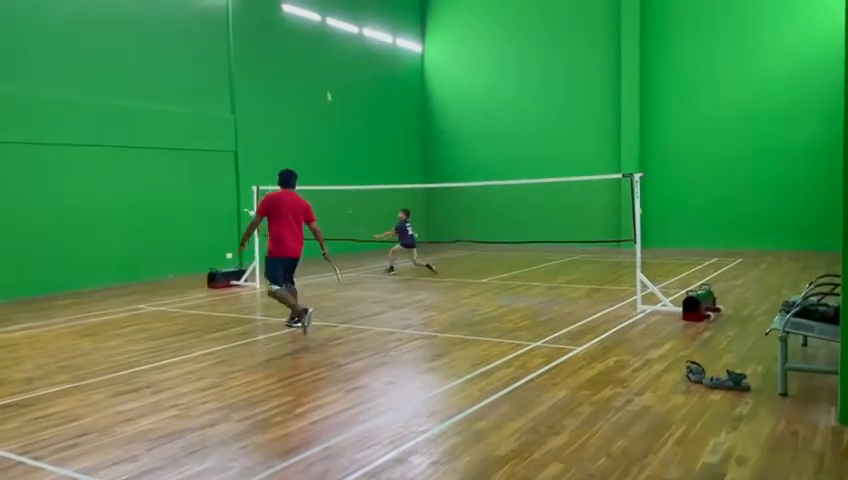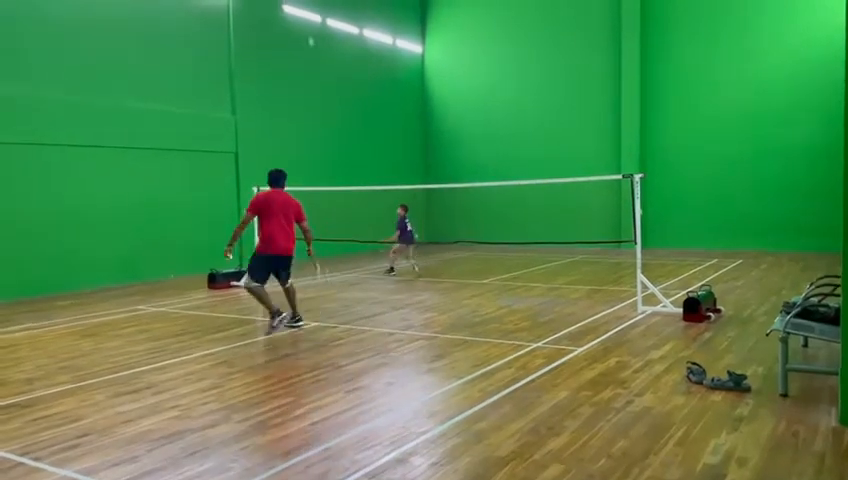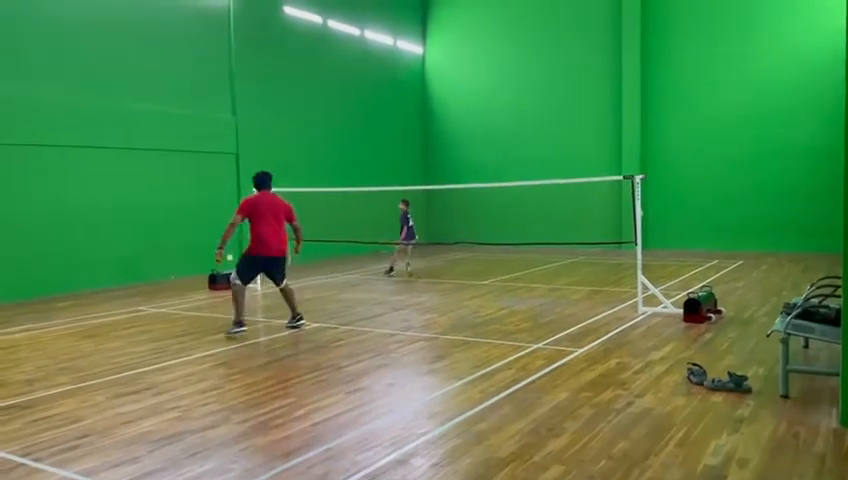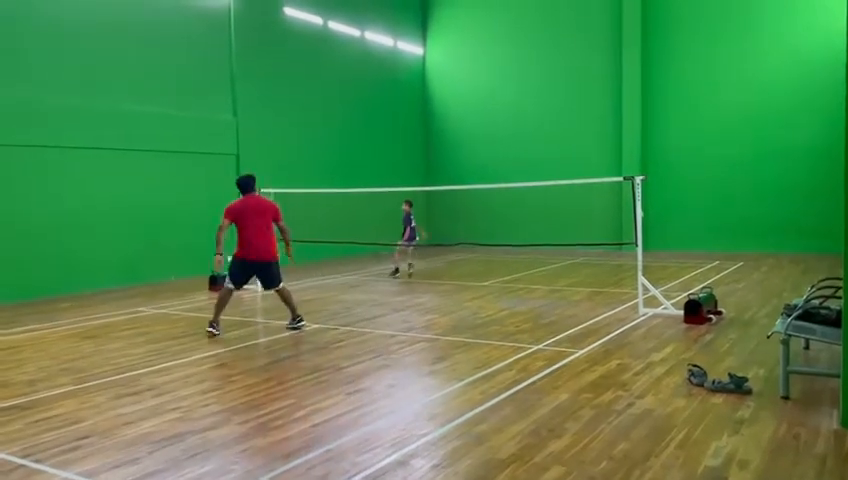
dt=0.1s
person 1, frame 1
left shoulder: (270, 199)
right shoulder: (303, 203)
left elbow: (254, 224)
right elbow: (316, 229)
left wrist: (242, 243)
right wrist: (324, 248)
left hip: (278, 251)
right hip: (296, 251)
left knee: (274, 289)
right knee: (287, 283)
left ankle: (302, 311)
right ankle: (296, 316)
person 1, frame 2
left shoulder: (260, 198)
right shoulder: (294, 203)
left elbow: (244, 223)
right elbow: (306, 228)
left wrist: (230, 244)
right wrist: (309, 247)
left hip: (268, 249)
right hip: (288, 250)
left knee: (252, 284)
right knee: (286, 282)
left ankle: (275, 313)
right ankle: (295, 317)
person 1, frame 3
left shoulder: (249, 202)
right shoulder: (283, 204)
left elbow: (233, 224)
right elbow: (297, 227)
left wrist: (221, 247)
right wrist: (298, 244)
left hip: (257, 251)
right hip: (279, 252)
left knee: (237, 282)
right knee: (282, 284)
left ankle: (239, 321)
right ankle: (297, 317)
person 1, frame 4
left shoulder: (233, 207)
right shoulder: (270, 205)
left elbow: (222, 228)
right elbow: (283, 228)
left wrist: (219, 252)
right wrist: (288, 247)
left hip: (245, 256)
right hip: (268, 255)
left knee: (229, 287)
right knee: (279, 287)
left ankle: (214, 323)
right ankle: (296, 317)
